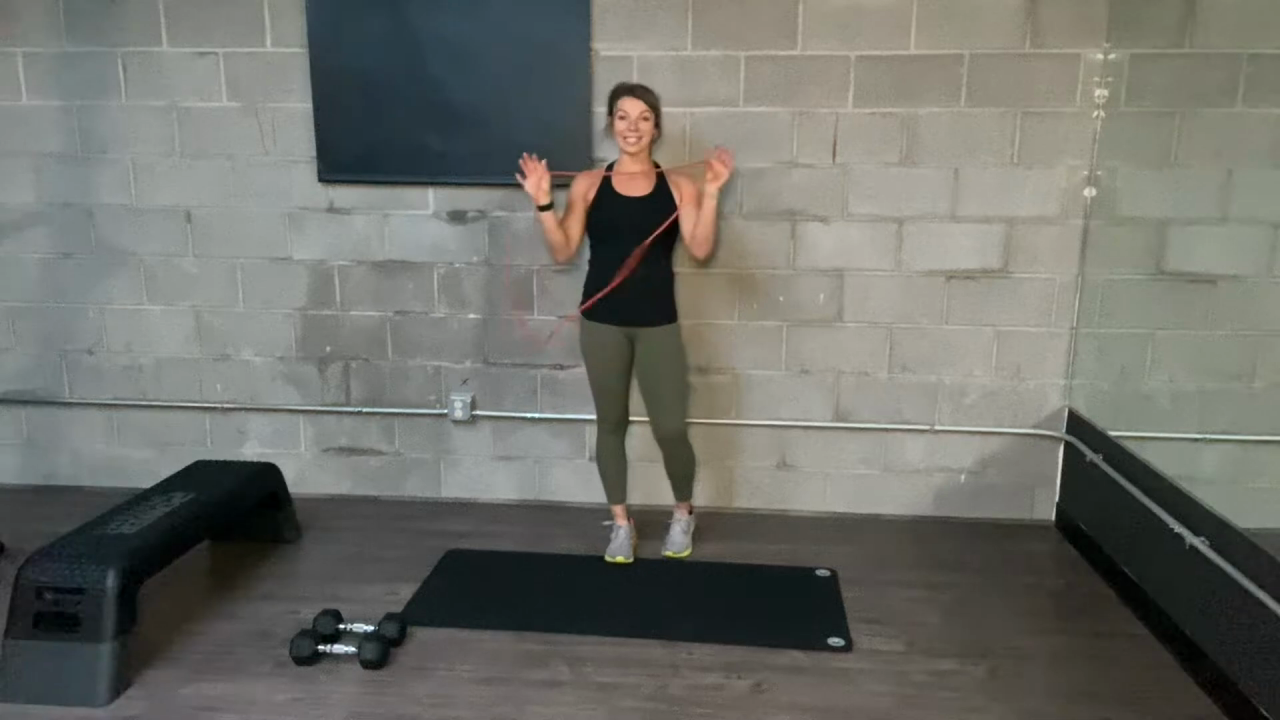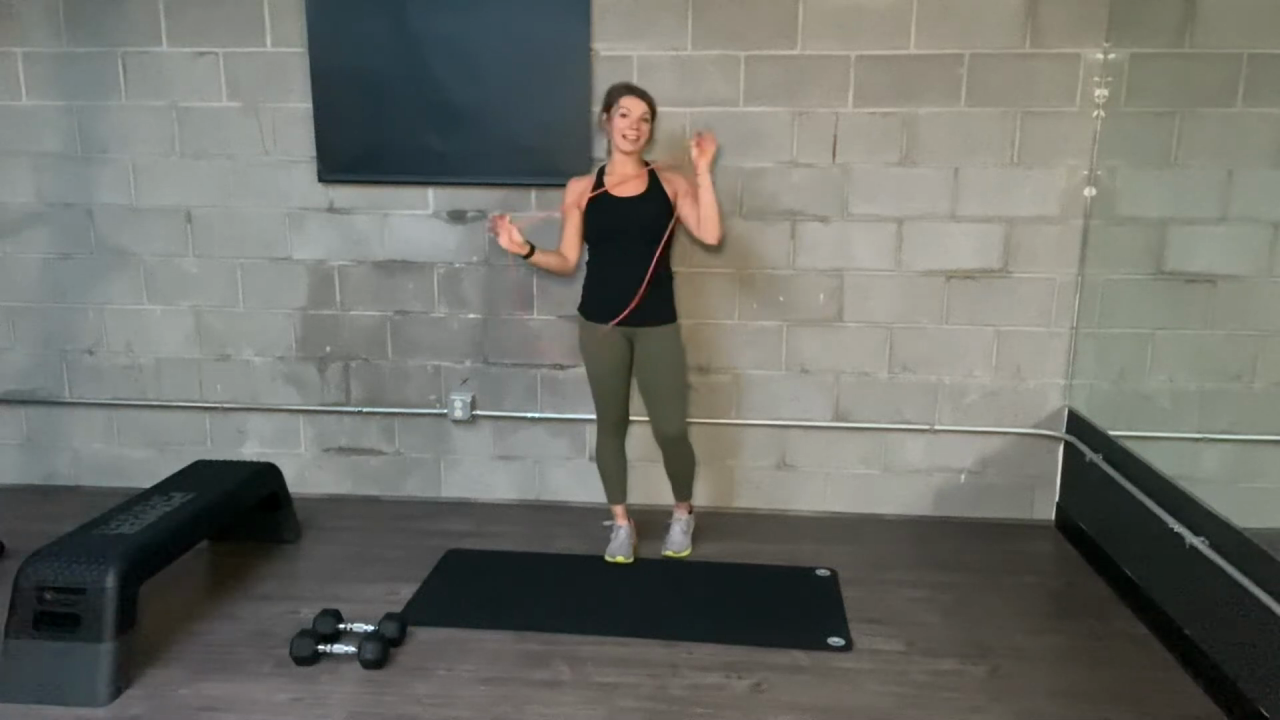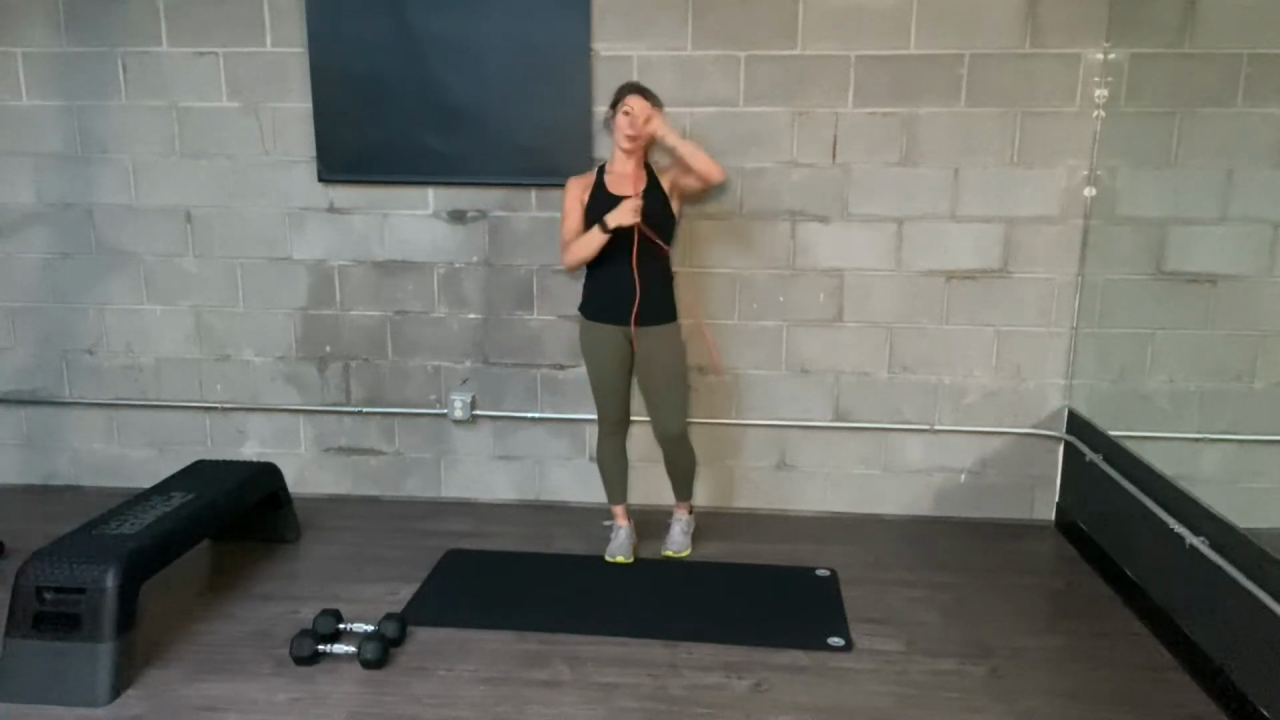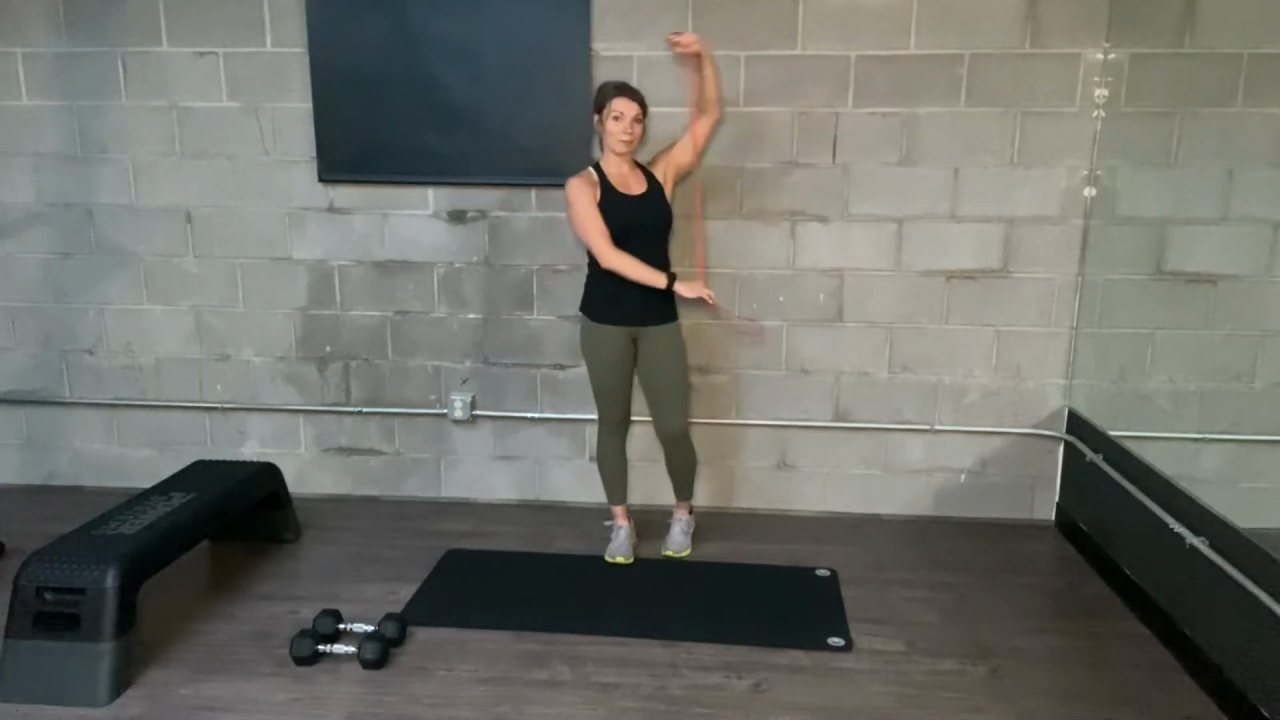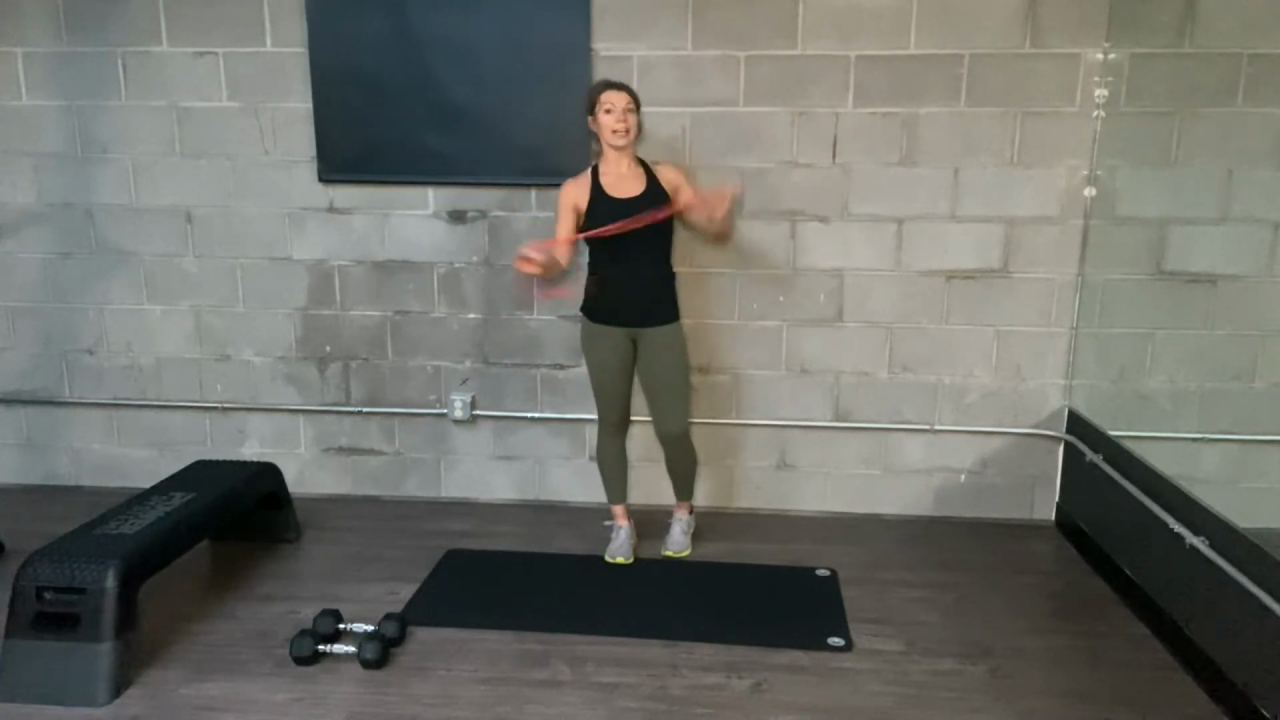
dt=1s
person 1, frame 1
left shoulder: (678, 186)
right shoulder: (587, 184)
left elbow: (700, 249)
right elbow: (562, 251)
left wrist: (711, 191)
right wrist: (543, 202)
left hip: (658, 323)
right hip: (602, 321)
left knee: (671, 429)
right knee: (611, 423)
left ankle: (682, 514)
right ankle: (621, 523)
person 1, frame 2
left shoulder: (671, 183)
right shoulder: (581, 189)
left elbow: (710, 235)
right elbow: (567, 260)
left wrist: (703, 169)
right wrist: (524, 249)
left hip: (657, 323)
right hip: (600, 322)
left knee: (671, 429)
right knee: (611, 425)
left ankle: (682, 514)
right ankle: (621, 523)
person 1, frame 3
left shoulder: (667, 180)
right shoulder: (582, 186)
left elbow: (716, 176)
right elbow: (570, 256)
left wrist: (666, 134)
right wrist: (610, 222)
left hip: (658, 321)
right hip: (602, 322)
left knee: (671, 429)
right knee: (612, 424)
left ankle: (682, 514)
right ankle: (621, 523)
person 1, frame 4
left shoulder: (661, 173)
right shoulder: (582, 185)
left elbow: (706, 118)
right elbow: (607, 255)
left wrist: (700, 60)
right wrist: (674, 282)
left hip: (659, 322)
right hip: (605, 322)
left knee: (674, 427)
right knee: (612, 424)
left ankle: (682, 514)
right ankle: (621, 523)
person 1, frame 5
left shoulder: (668, 179)
right shoulder: (578, 188)
left elbow: (716, 232)
right elbow: (560, 259)
left wrist: (720, 214)
right wrist: (539, 261)
left hip: (660, 321)
right hip: (603, 323)
left knee: (674, 430)
right knee: (612, 424)
left ankle: (683, 514)
right ankle: (620, 522)
